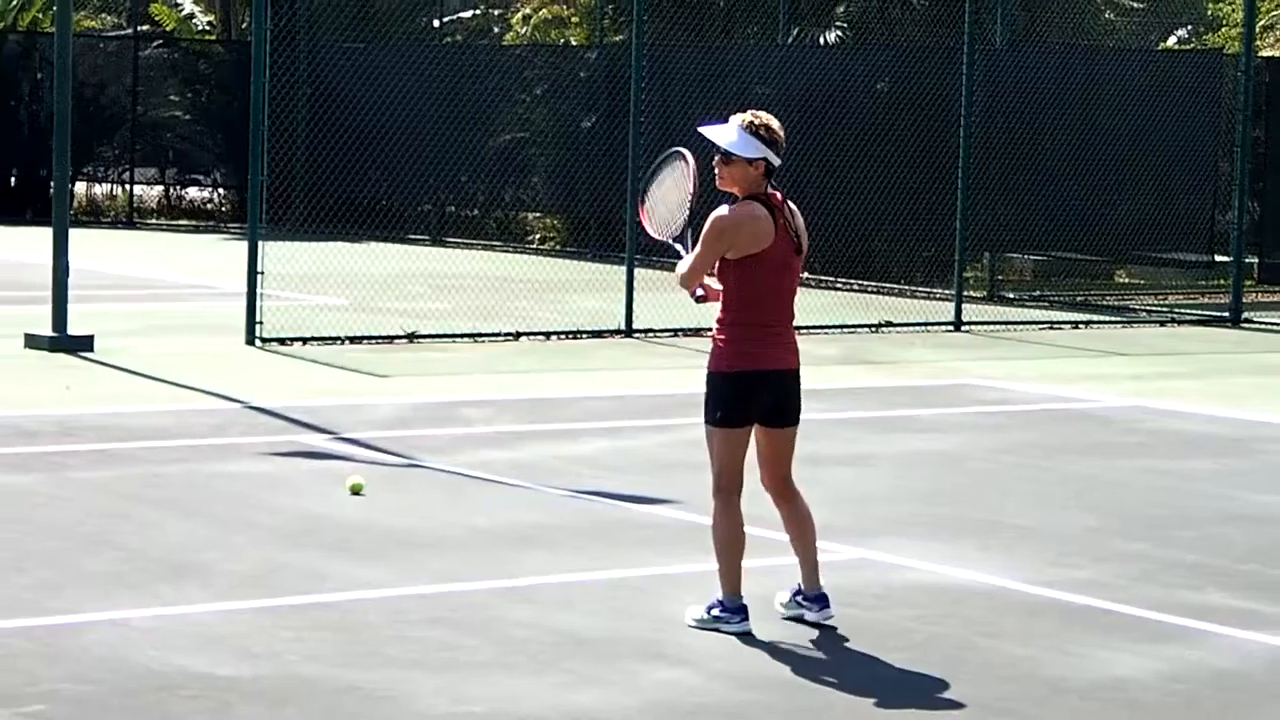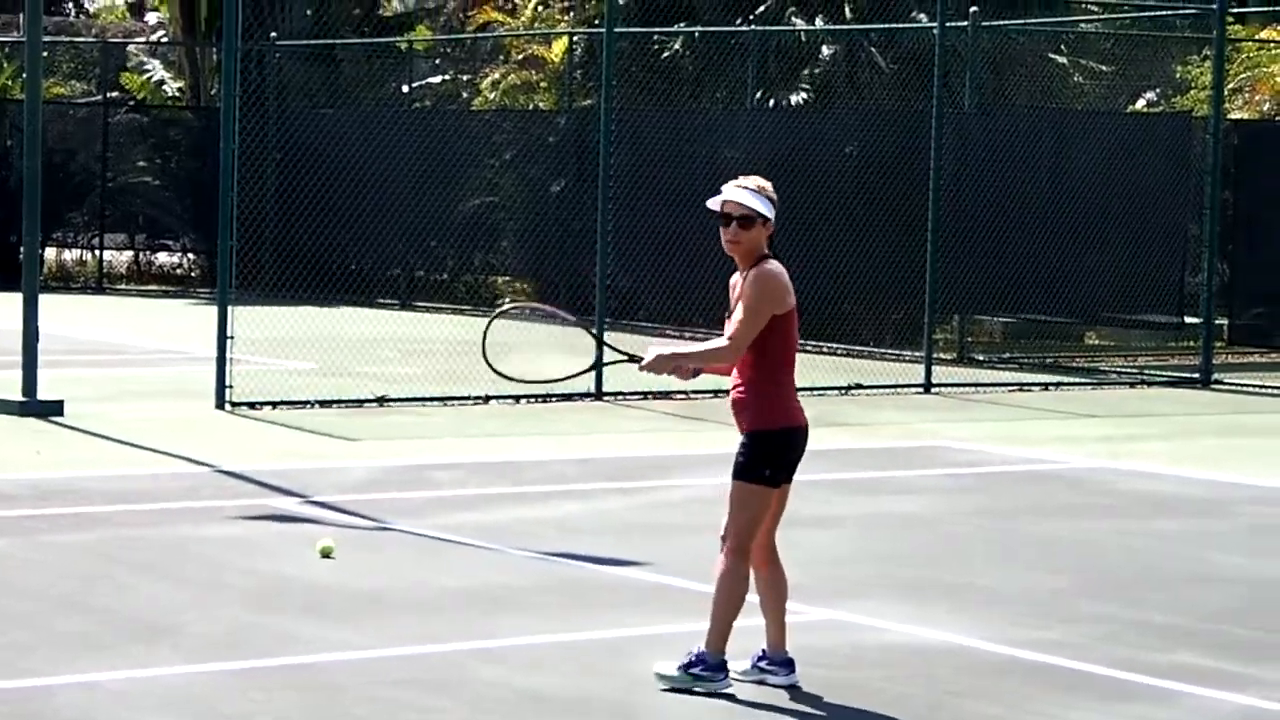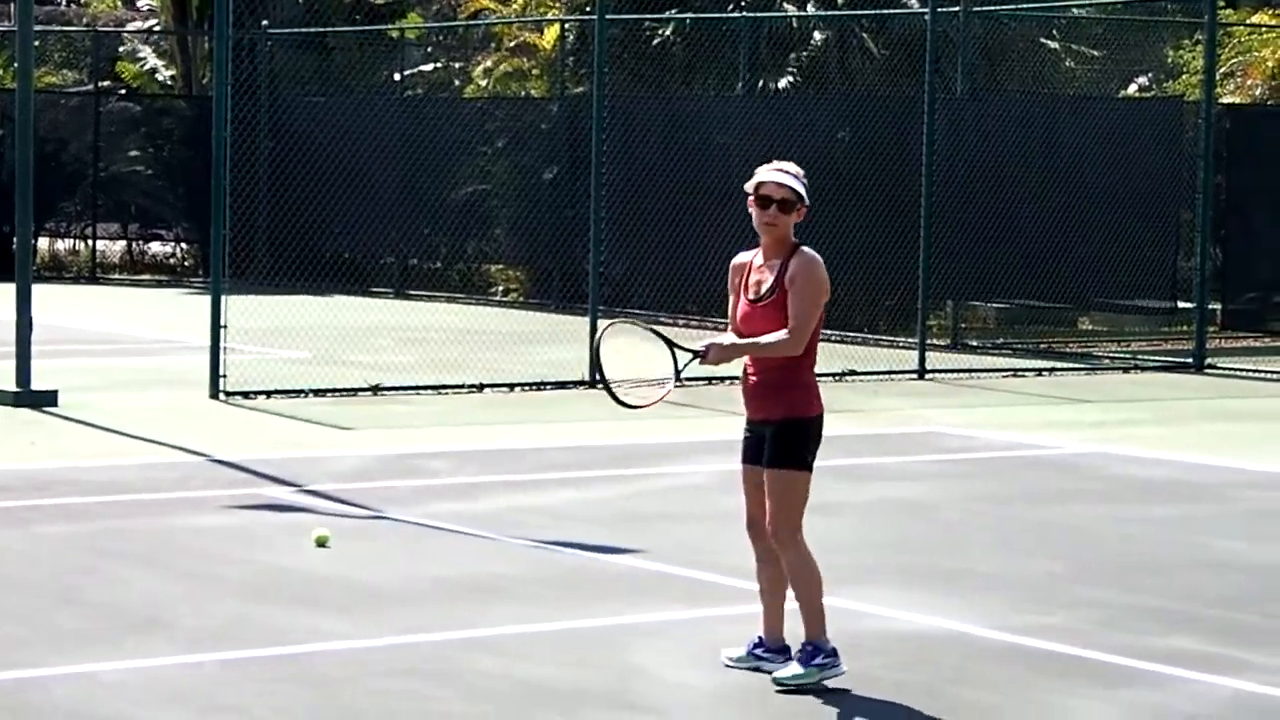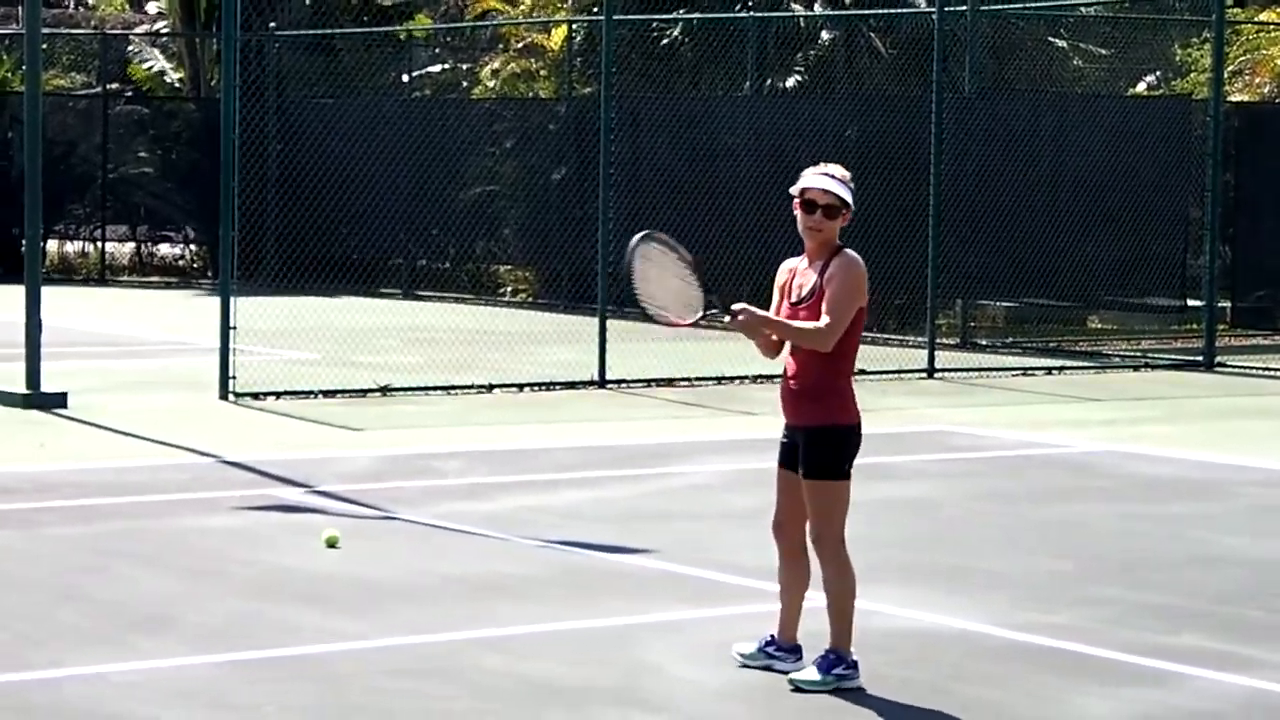
dt=0.4s
person 1, frame 1
left shoulder: (729, 219)
right shoulder: (790, 214)
left elbow: (687, 279)
left wrist: (694, 269)
right wrist: (718, 286)
left hip: (735, 369)
right hip: (783, 368)
left knee: (726, 490)
right knee: (780, 482)
left ankle: (730, 606)
right ankle: (811, 593)
person 1, frame 2
left shoulder: (765, 276)
right shoulder: (745, 278)
left elbow: (733, 348)
left wrist: (668, 355)
right wrist: (692, 363)
left hip: (770, 429)
right hip: (779, 427)
left knee: (735, 544)
right knee: (760, 546)
left ankle: (710, 661)
right ankle: (776, 658)
person 1, frame 3
left shoulder: (805, 265)
right shoulder: (741, 265)
left elbow: (795, 340)
left wrist: (738, 348)
right wrist: (724, 345)
left hip: (793, 416)
right hip: (759, 415)
left knee: (784, 534)
right knee: (759, 530)
left ankle: (819, 649)
right ankle: (771, 642)
person 1, frame 4
left shoulder: (847, 266)
right shoulder: (789, 269)
left elbow: (825, 337)
right elbow: (773, 345)
left wrist: (762, 316)
right wrist: (753, 328)
left hip: (830, 423)
right hip: (798, 420)
left knee: (827, 540)
right knee: (786, 531)
left ankle: (841, 659)
right ankle: (784, 642)
